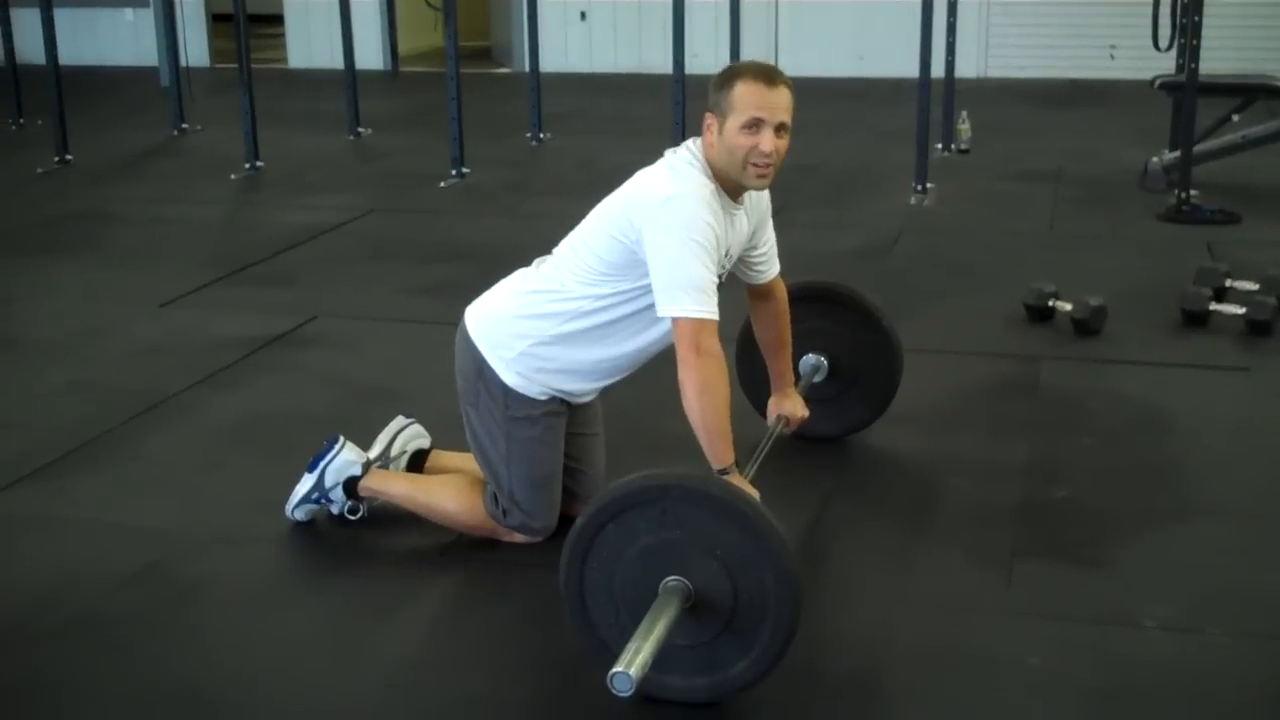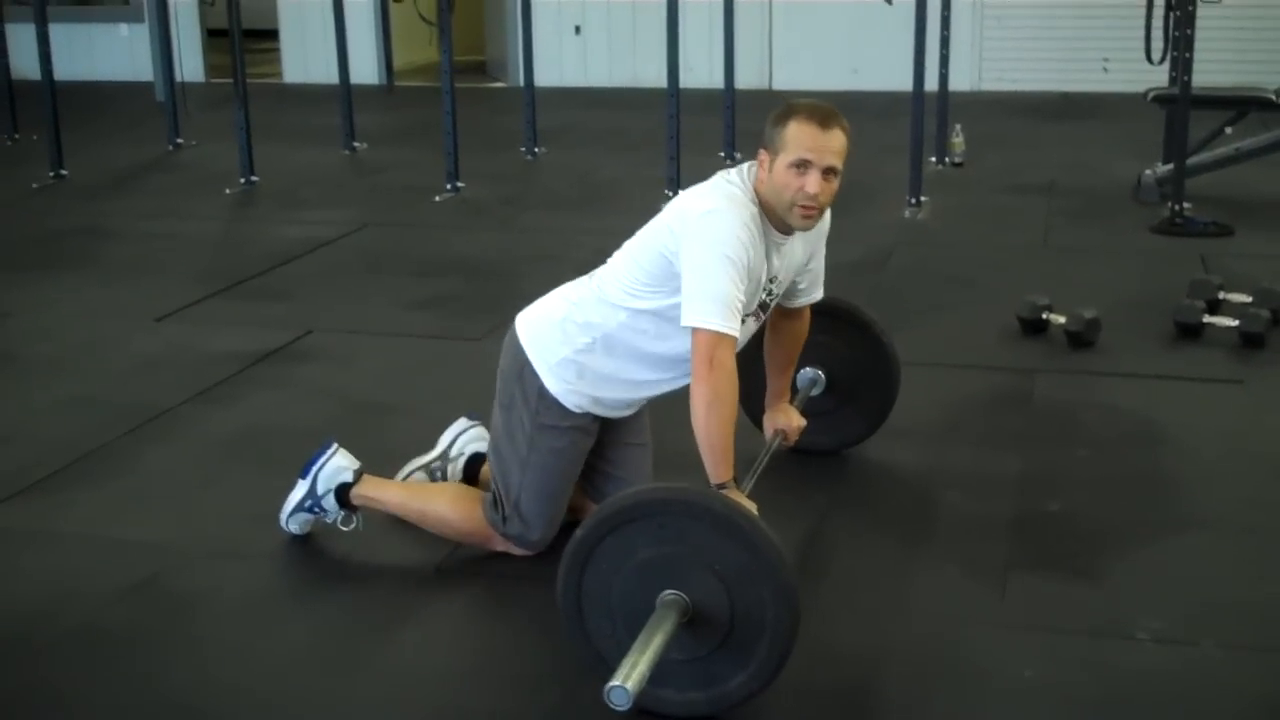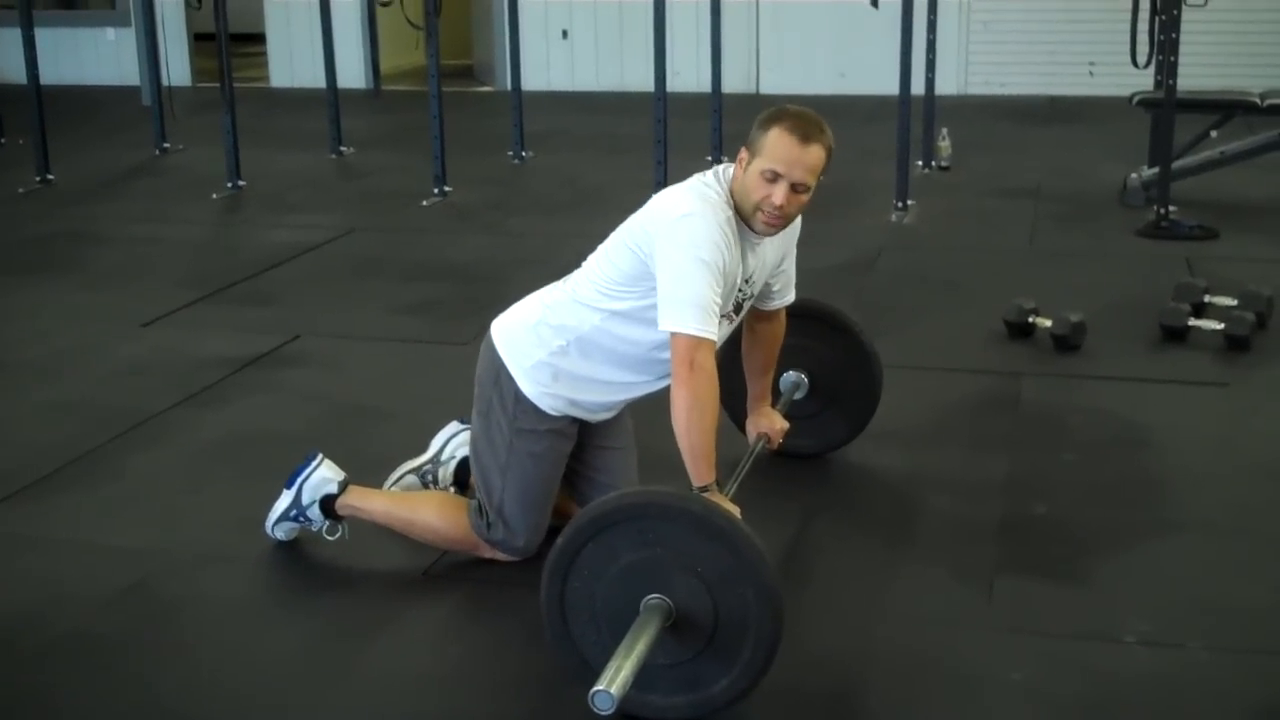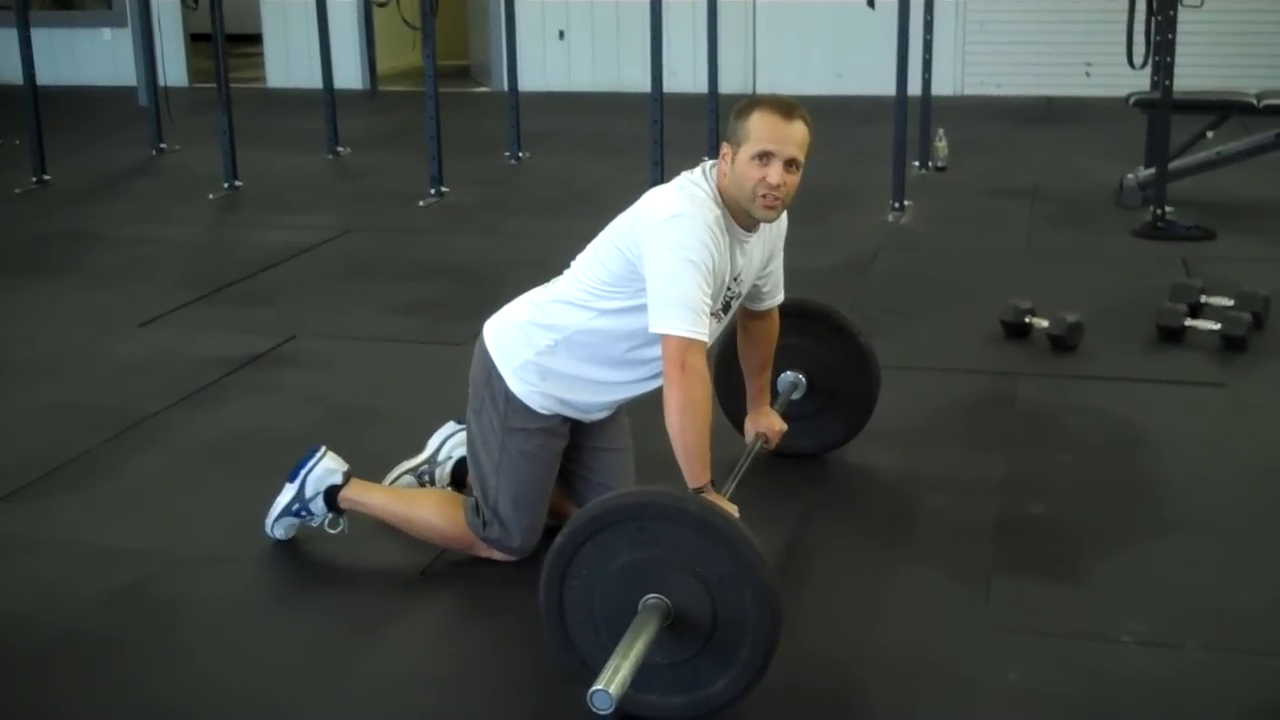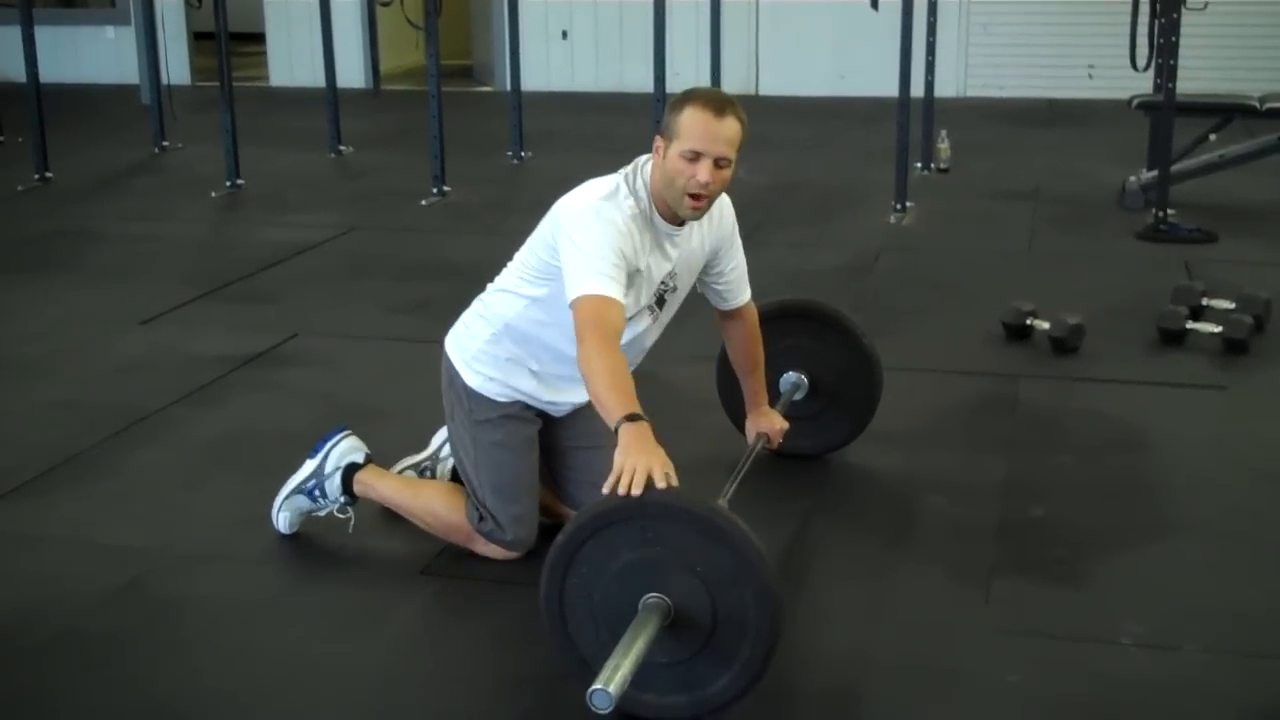
dt=1s
person 1, frame 1
left shoulder: (748, 190)
right shoulder: (682, 203)
left elbow: (766, 289)
right elbow: (697, 351)
left wrist: (784, 389)
right wrist: (727, 476)
left hip: (555, 358)
right hip: (512, 358)
left knee: (577, 503)
right knee: (525, 523)
left ankle: (412, 459)
right ankle: (356, 476)
person 1, frame 2
left shoulder: (807, 217)
right shoulder: (721, 220)
left elbow: (791, 309)
right elbow: (712, 363)
left wrist: (778, 403)
right wrist: (724, 490)
left hip: (609, 379)
right hip: (559, 368)
right knee: (519, 534)
left ankle: (475, 461)
right ankle: (347, 484)
person 1, frame 3
left shoulder: (778, 218)
right shoulder: (695, 222)
left elbow: (766, 312)
right elbow: (692, 365)
left wrist: (760, 407)
right wrist: (706, 494)
left hip: (590, 385)
right hip: (536, 372)
right knee: (508, 541)
left ankle: (466, 461)
right ankle: (332, 494)
person 1, frame 4
left shoulder: (766, 216)
right shoulder: (683, 222)
left elbow: (759, 310)
right elbow: (684, 368)
left wrist: (759, 407)
right wrist: (702, 493)
left hip: (586, 385)
right hip: (529, 373)
right knee: (504, 542)
left ankle: (462, 461)
right ankle: (334, 487)
person 1, frame 5
left shoulder: (715, 214)
right shoulder: (601, 213)
left elbow: (736, 310)
right elbow: (597, 336)
left wrist: (758, 407)
right wrist: (632, 430)
left hip: (565, 386)
right hip: (494, 373)
right knee: (504, 541)
left ankle: (462, 459)
right ankle: (349, 473)
